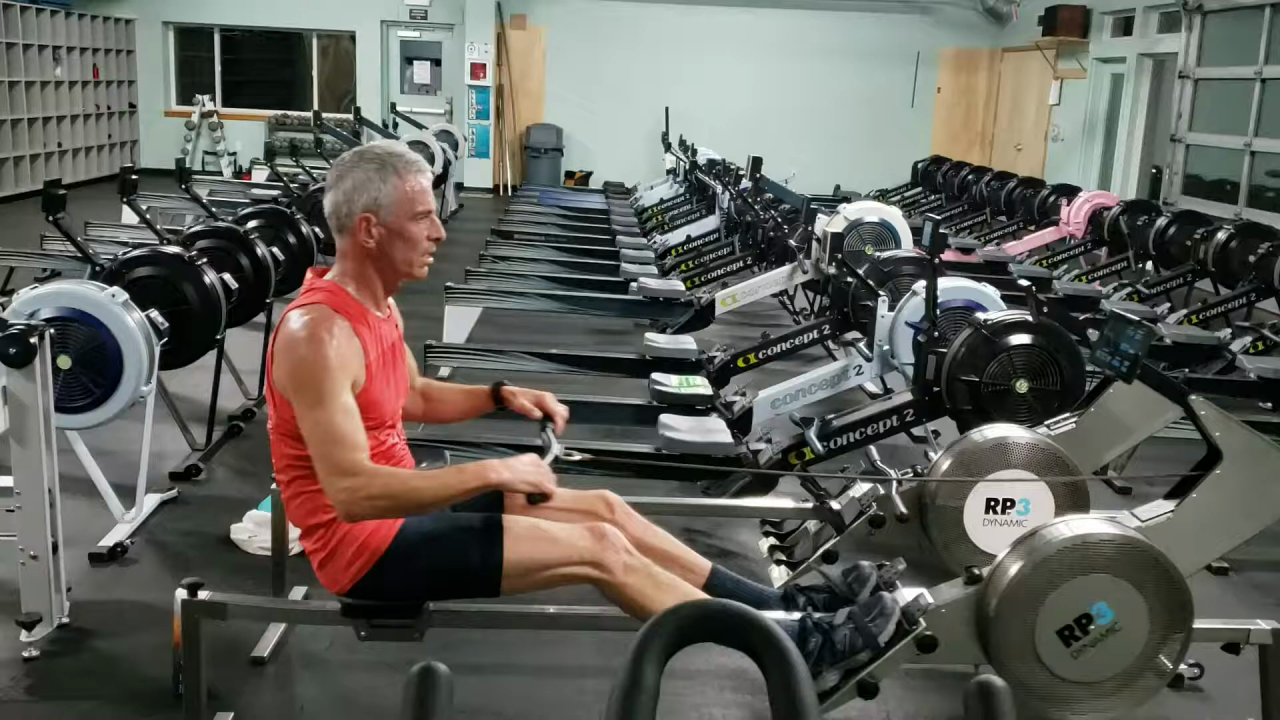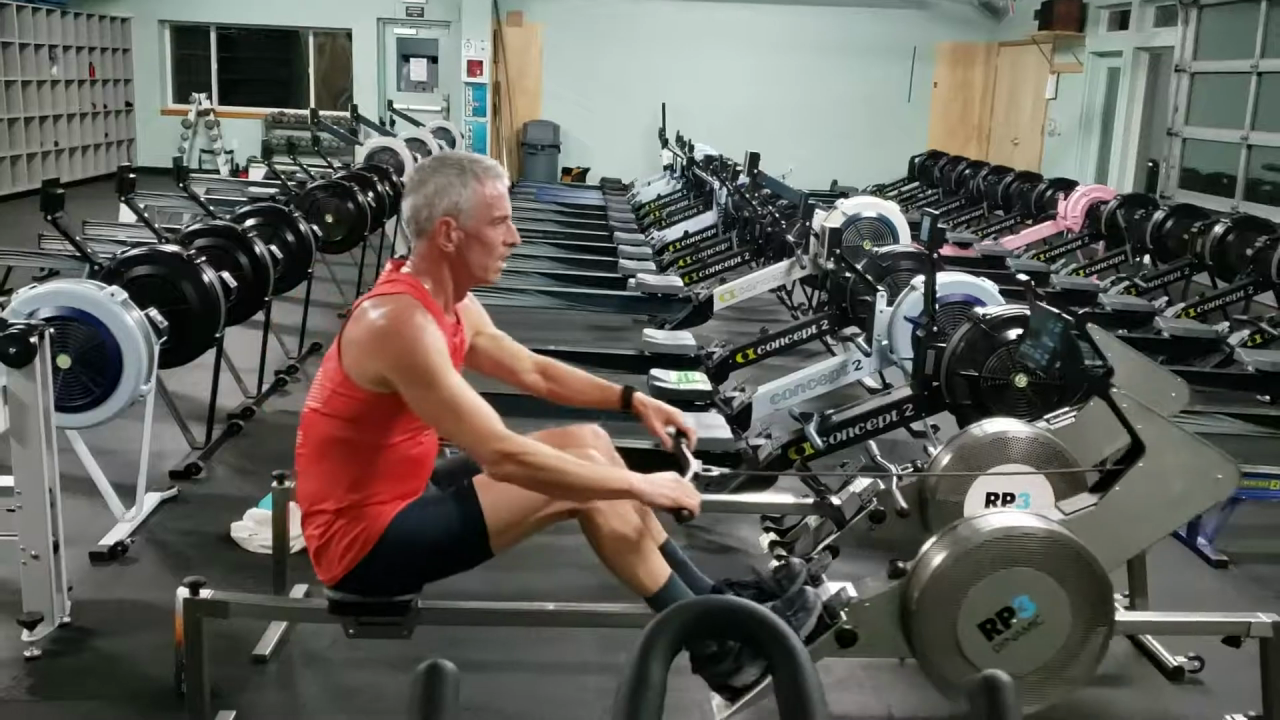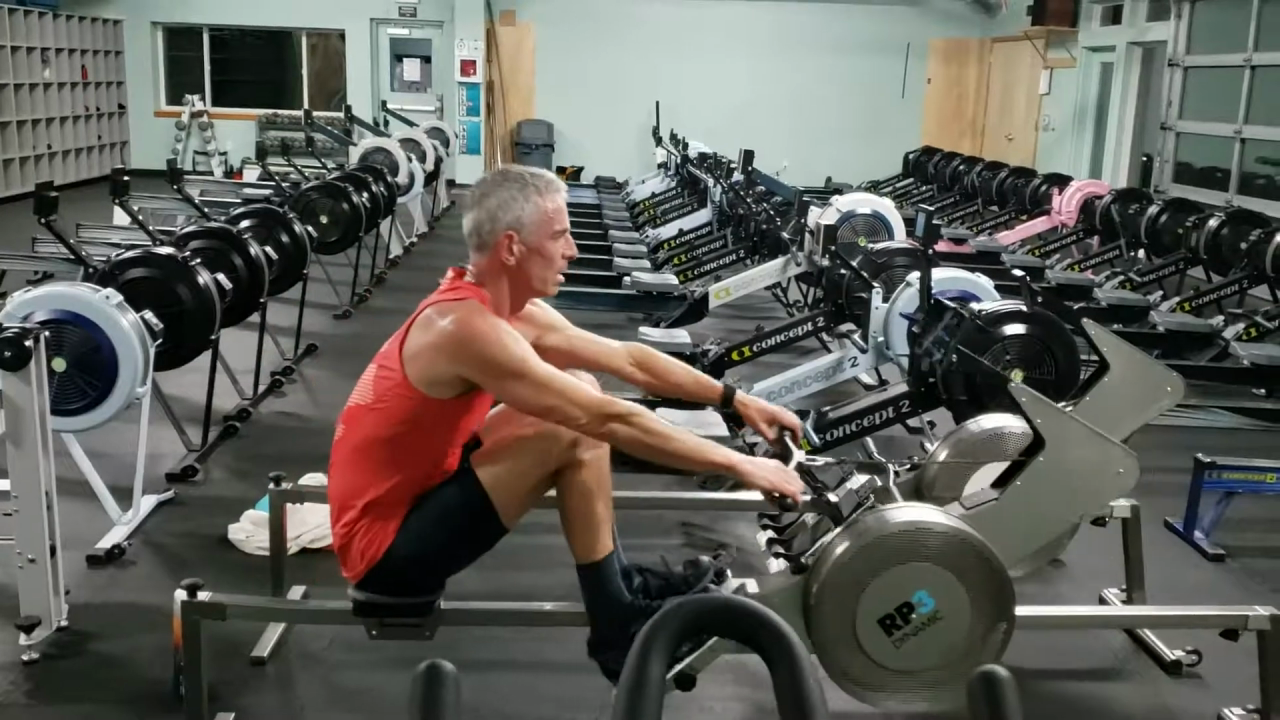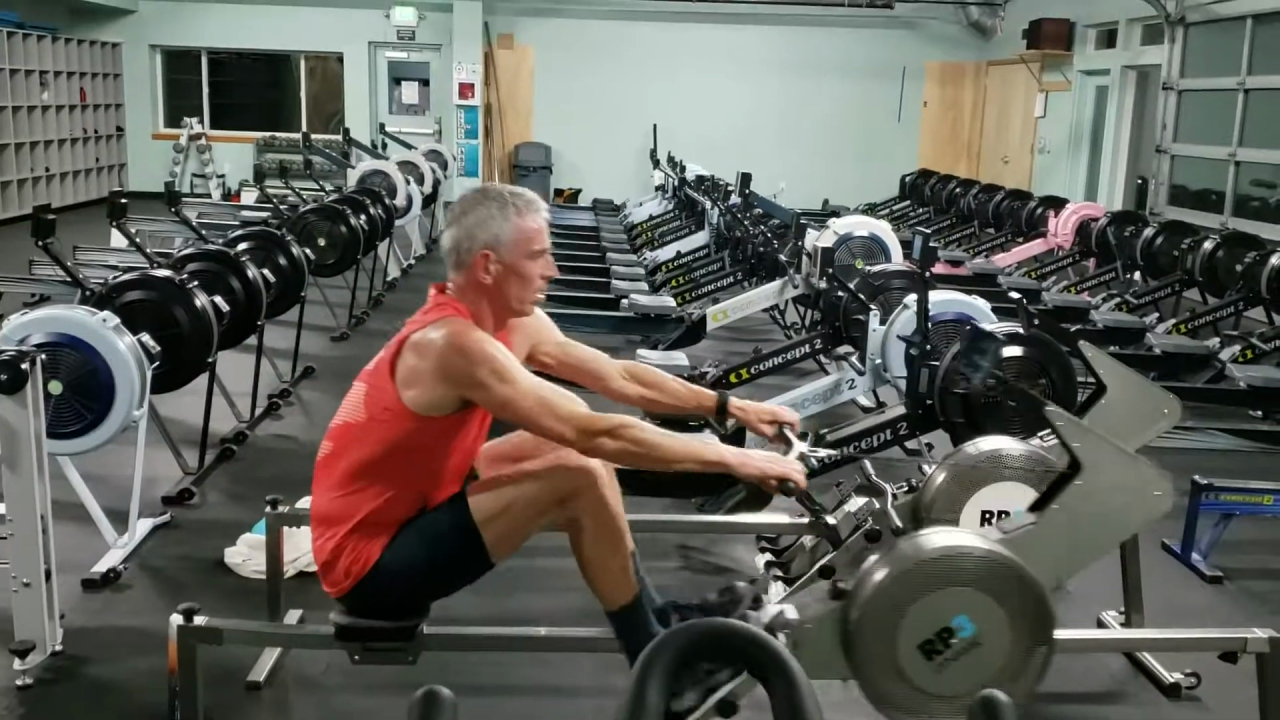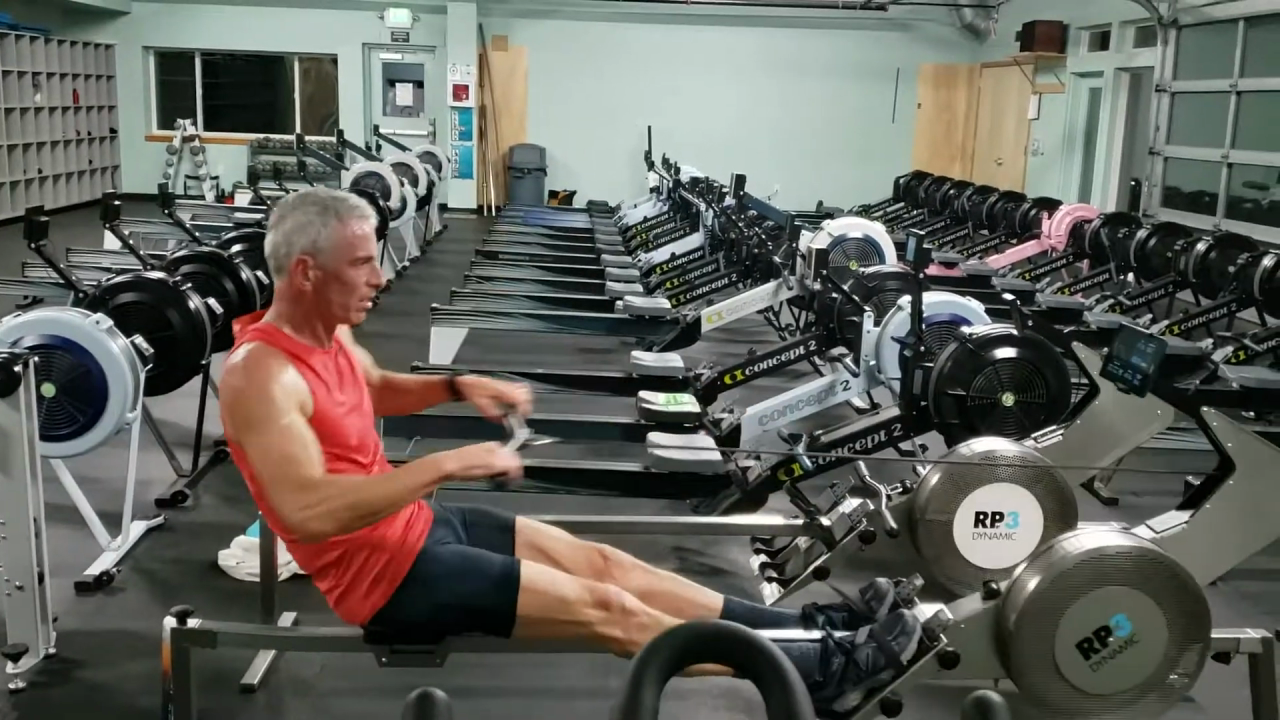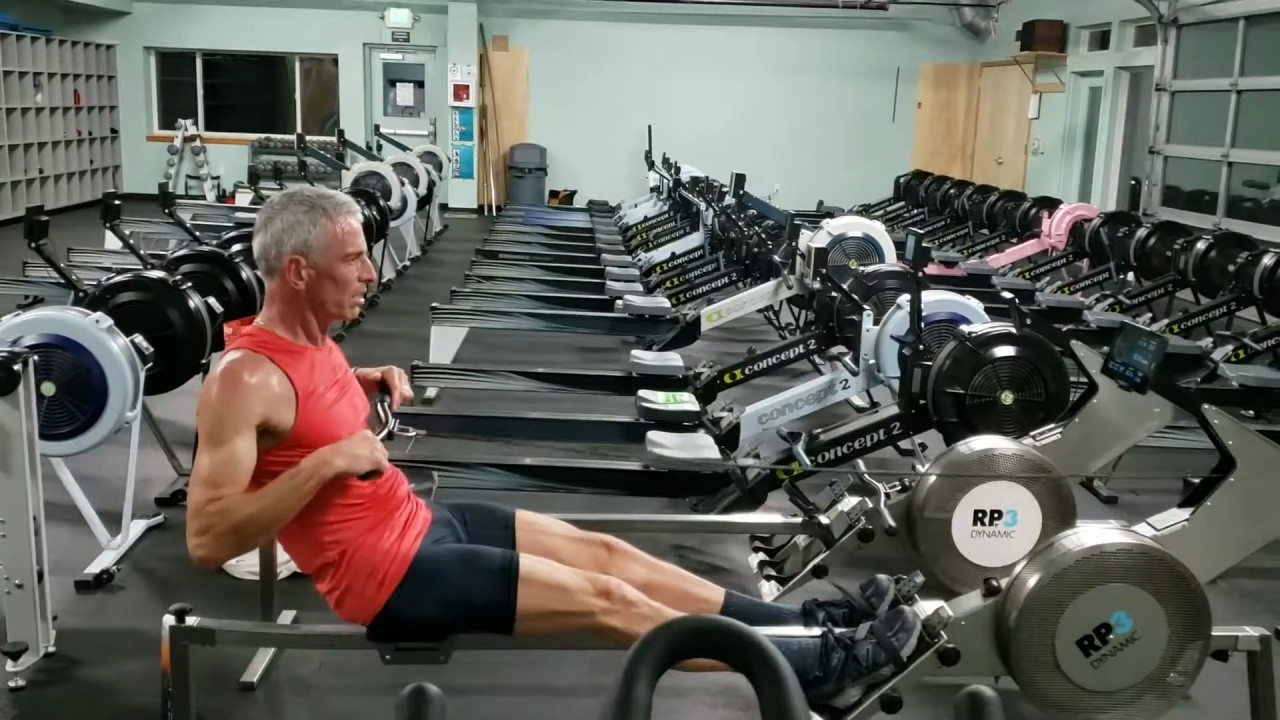
dt=0.5s
person 1, frame 1
left shoulder: (373, 305)
right shoulder: (317, 334)
right elbow: (352, 491)
left wrist: (504, 395)
right wrist: (492, 472)
left hip: (392, 512)
right hip: (363, 547)
left knee: (602, 508)
right knee: (596, 550)
left ankle: (779, 608)
right ankle: (795, 650)
person 1, frame 2
left shoulder: (448, 303)
right shoulder: (399, 324)
left elbow: (532, 369)
right elbow: (505, 457)
left wrist: (632, 399)
right wrist: (637, 486)
left hip: (401, 492)
right hip: (362, 542)
left knee: (587, 443)
right knee: (584, 491)
left ankle: (708, 600)
right ankle: (715, 644)
person 1, frame 3
left shoulder: (510, 308)
right shoulder: (467, 328)
left elbow: (627, 360)
right elbow: (609, 419)
left wrist: (737, 400)
right wrist: (739, 465)
left hip: (414, 493)
right hip: (385, 547)
left knee: (580, 403)
right knee: (579, 423)
left ankle: (618, 585)
right ankle: (617, 630)
person 1, frame 4
left shoulder: (511, 321)
right shoulder: (455, 345)
left elbow: (618, 376)
right elbow: (599, 432)
left wrist: (730, 406)
right wrist: (738, 460)
left hip: (409, 509)
right hip: (370, 561)
left knee: (578, 451)
right knee: (582, 471)
left ankle: (651, 622)
person 1, frame 5
left shoulder: (326, 332)
right shoulder: (258, 375)
right elbow: (314, 514)
left wrist: (461, 385)
right wrist: (453, 462)
left hip: (416, 529)
right hip: (388, 575)
left knee: (603, 564)
right knee: (605, 610)
left ankle: (812, 625)
person 1, frame 6
left shoulder: (306, 339)
right shoulder: (244, 379)
right elbow: (207, 539)
left wrist: (363, 384)
right wrist: (324, 463)
left hip: (417, 523)
right hip: (389, 574)
left knee: (606, 553)
right knee: (605, 599)
left ankle: (806, 621)
right ankle: (818, 669)
